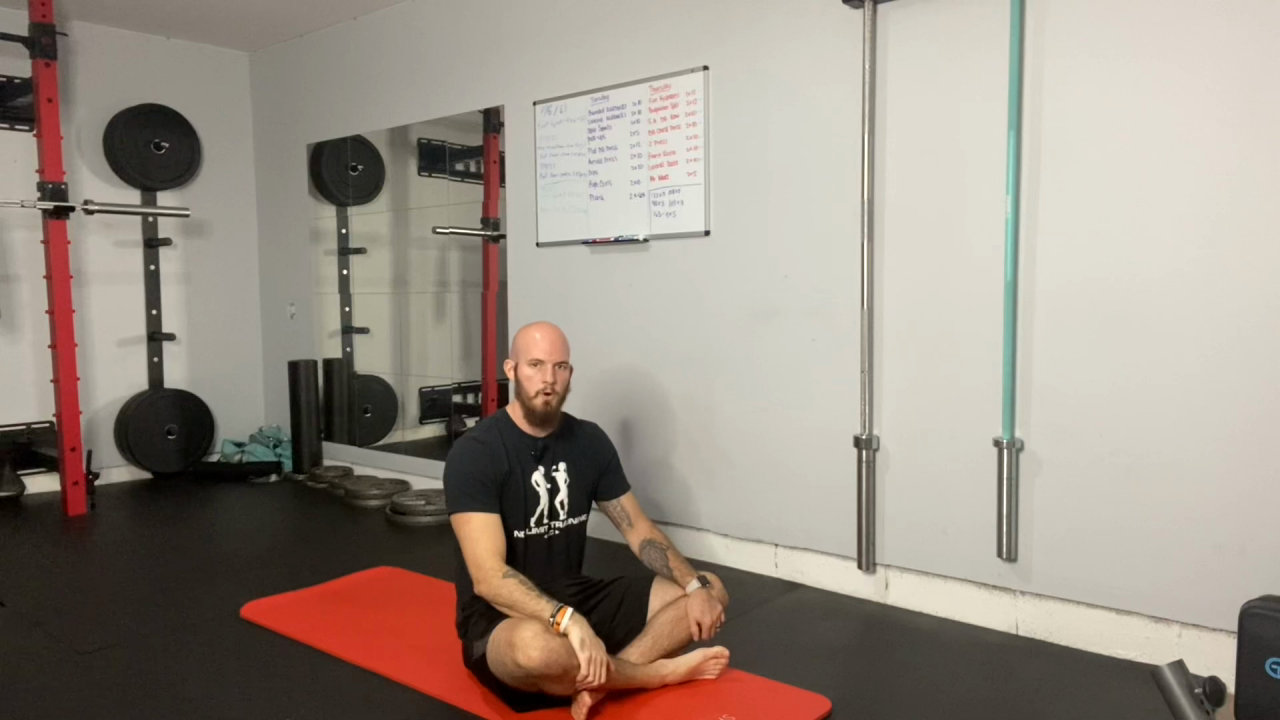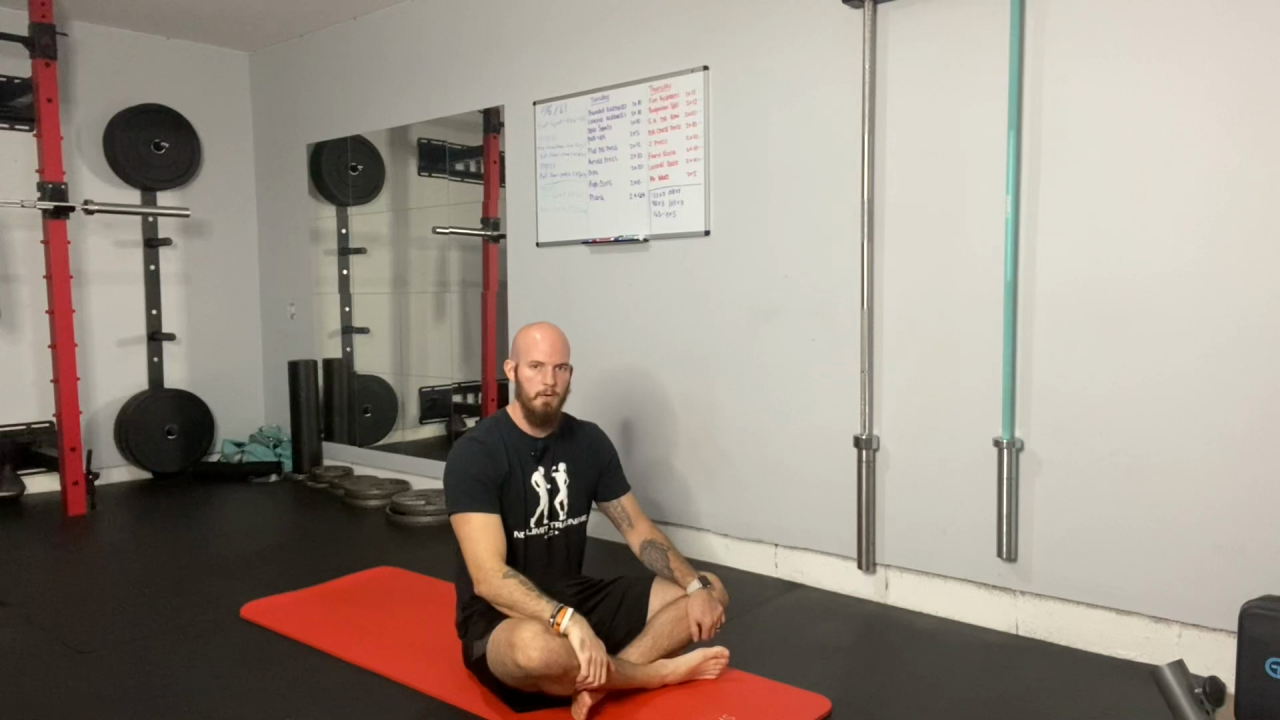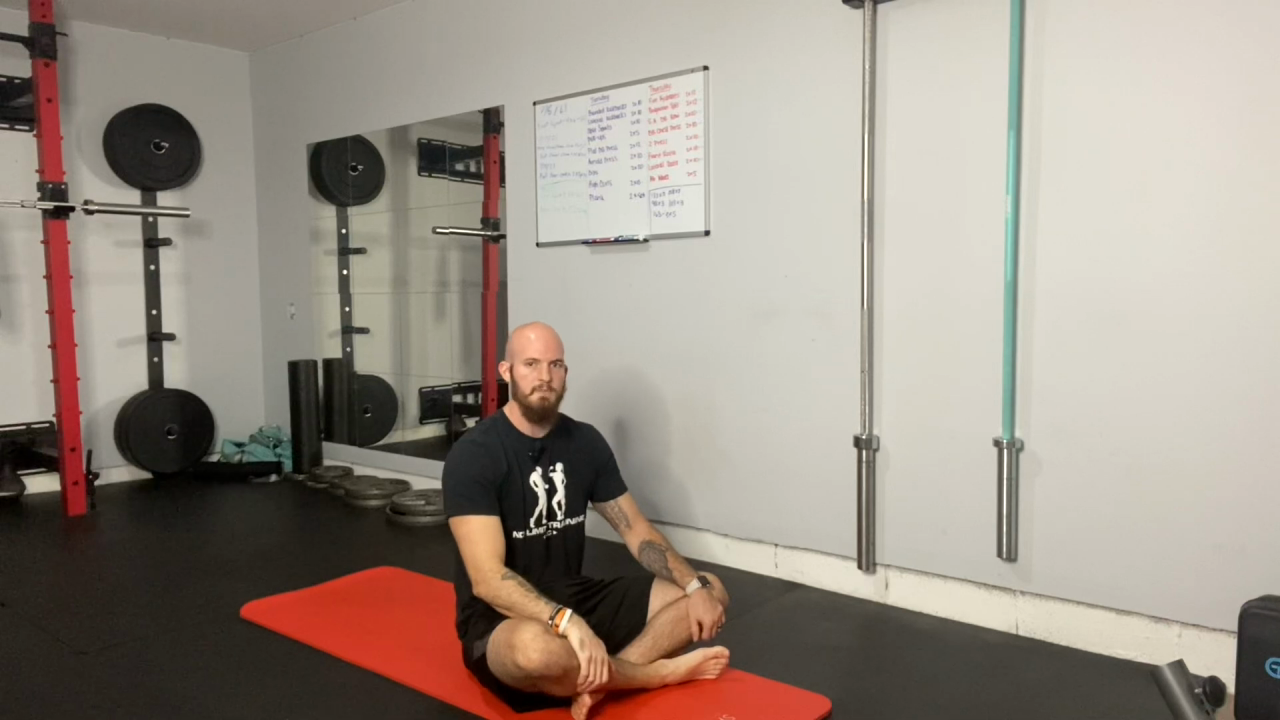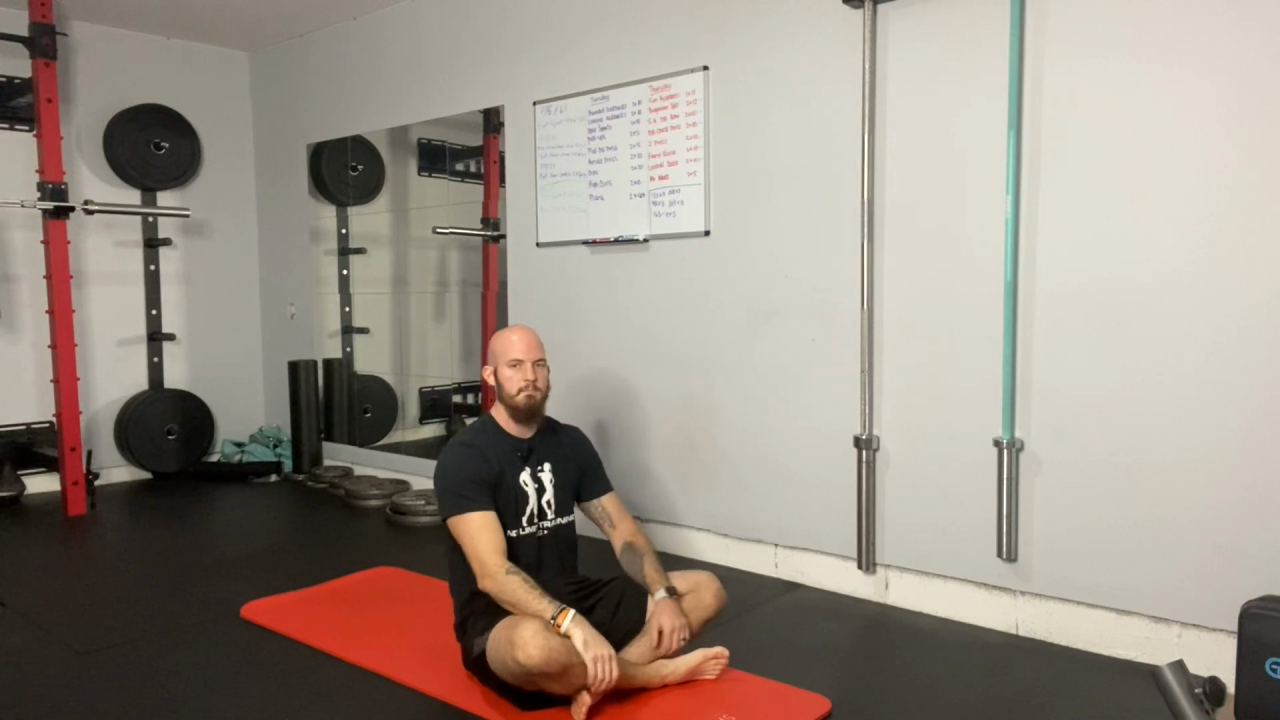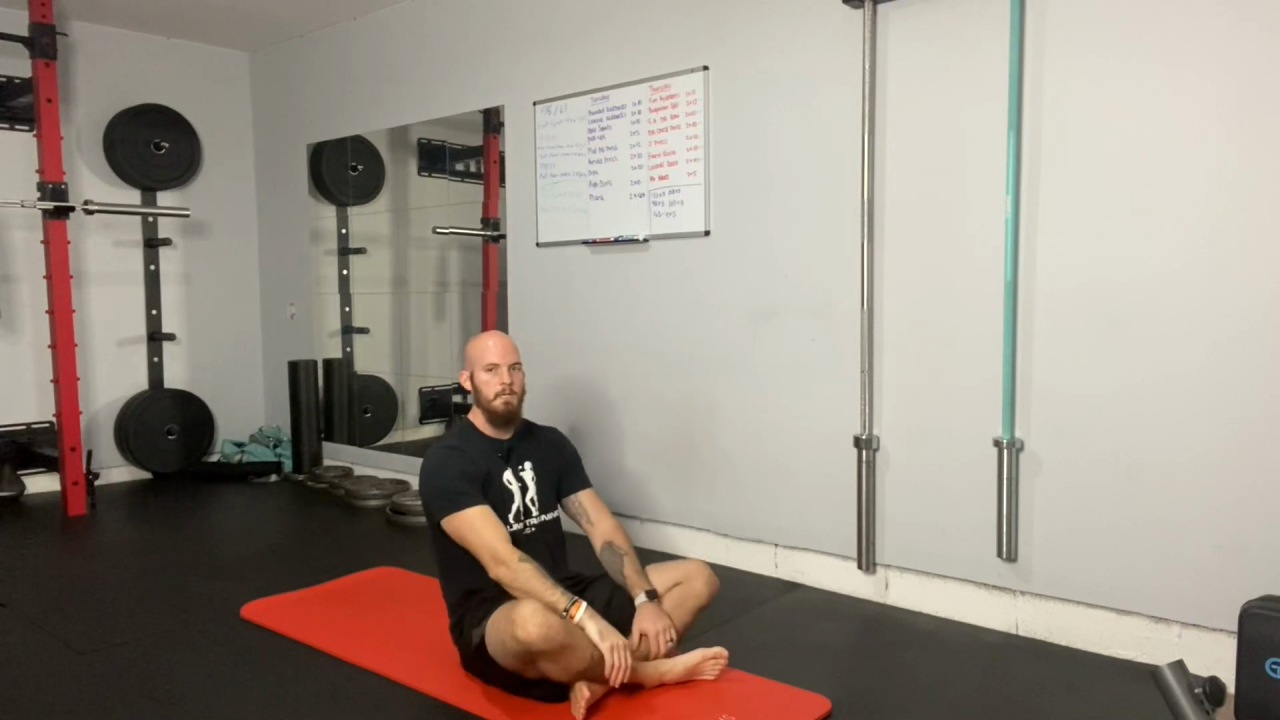
dt=0.3s
person 1, frame 1
left shoulder: (589, 441)
right shoulder: (475, 453)
left elbow: (637, 528)
right elbow: (489, 577)
left wrist: (694, 585)
right wrist: (569, 621)
left hip: (576, 596)
right hip: (502, 617)
left knee: (711, 591)
right knee: (535, 647)
left ankle: (599, 679)
right ankle: (659, 672)
person 1, frame 2
left shoulder: (589, 441)
right shoulder: (476, 453)
left elbow: (638, 529)
right elbow: (488, 577)
left wrist: (696, 586)
right wrist: (568, 621)
left hip: (575, 595)
right hip: (502, 618)
left knee: (711, 593)
right knee: (535, 648)
left ankle: (599, 679)
right ankle: (659, 672)
person 1, frame 3
left shoulder: (585, 441)
right shoulder: (474, 455)
left elbow: (635, 529)
right elbow: (487, 579)
left wrist: (695, 586)
right wrist: (568, 624)
left hip: (574, 596)
right hip: (501, 618)
left knee: (710, 594)
right knee: (536, 650)
left ankle: (598, 681)
right ankle: (657, 672)
person 1, frame 4
left shoulder: (570, 442)
right shoulder: (465, 456)
left elbow: (622, 528)
right elbow: (492, 573)
left wrist: (665, 594)
right wrist: (571, 624)
left hip: (570, 595)
right hip: (498, 619)
left knee: (706, 591)
right knee: (536, 645)
left ankle: (599, 679)
right ankle: (655, 672)
person 1, frame 5
left shoulder: (550, 443)
right shoulder: (447, 461)
left elbow: (602, 527)
right elbow: (502, 563)
left wrist: (646, 600)
right wrist: (586, 618)
left hip: (561, 597)
right hip: (489, 622)
left knee: (698, 578)
right knee: (533, 623)
left ankle: (598, 677)
right ankle: (649, 670)
